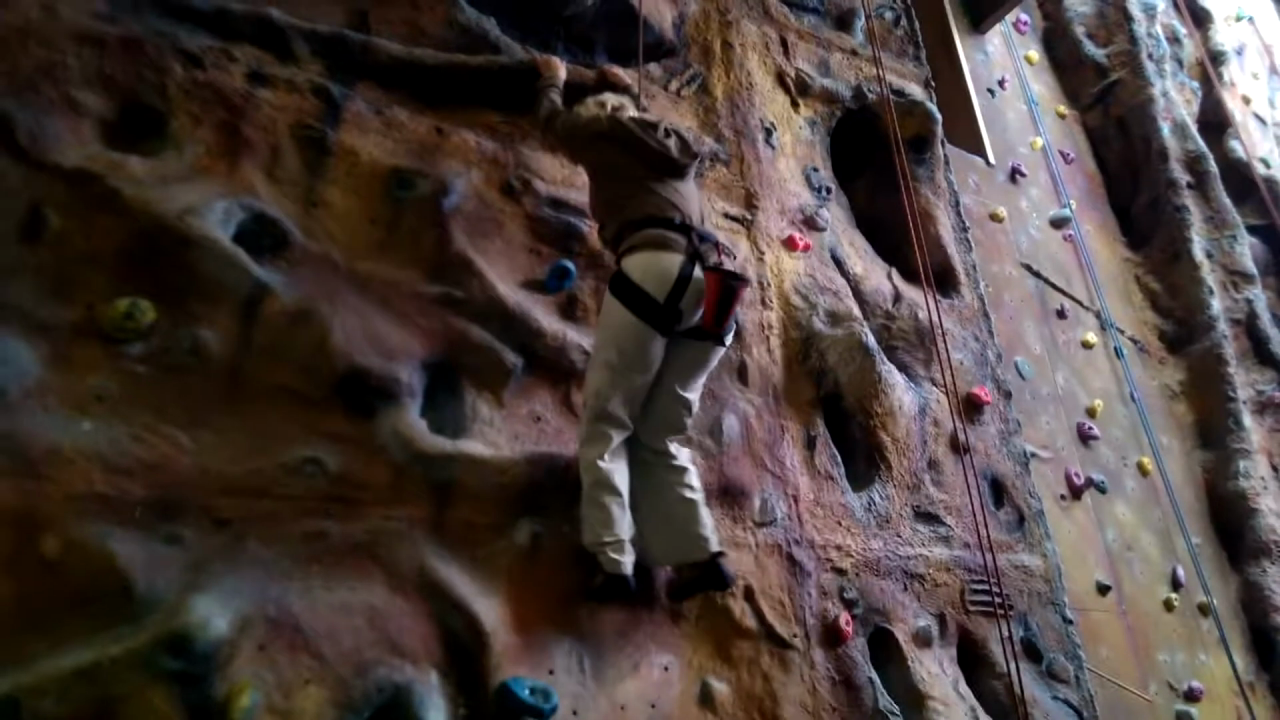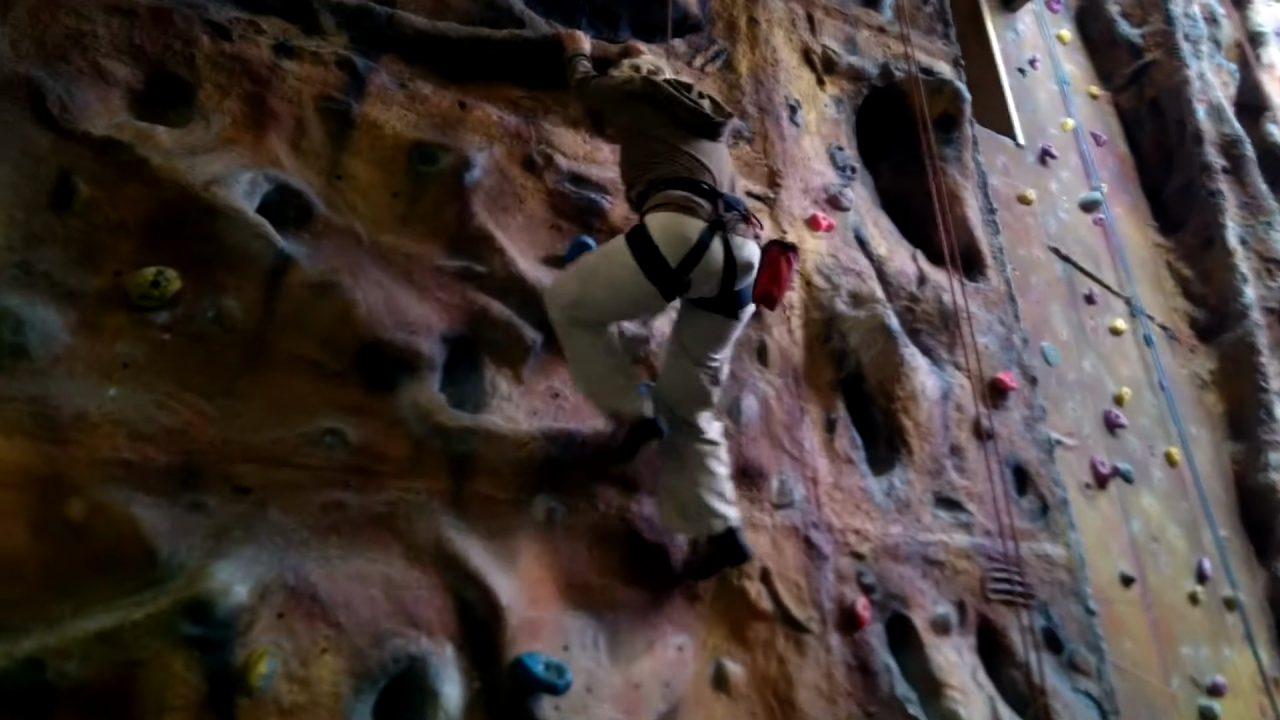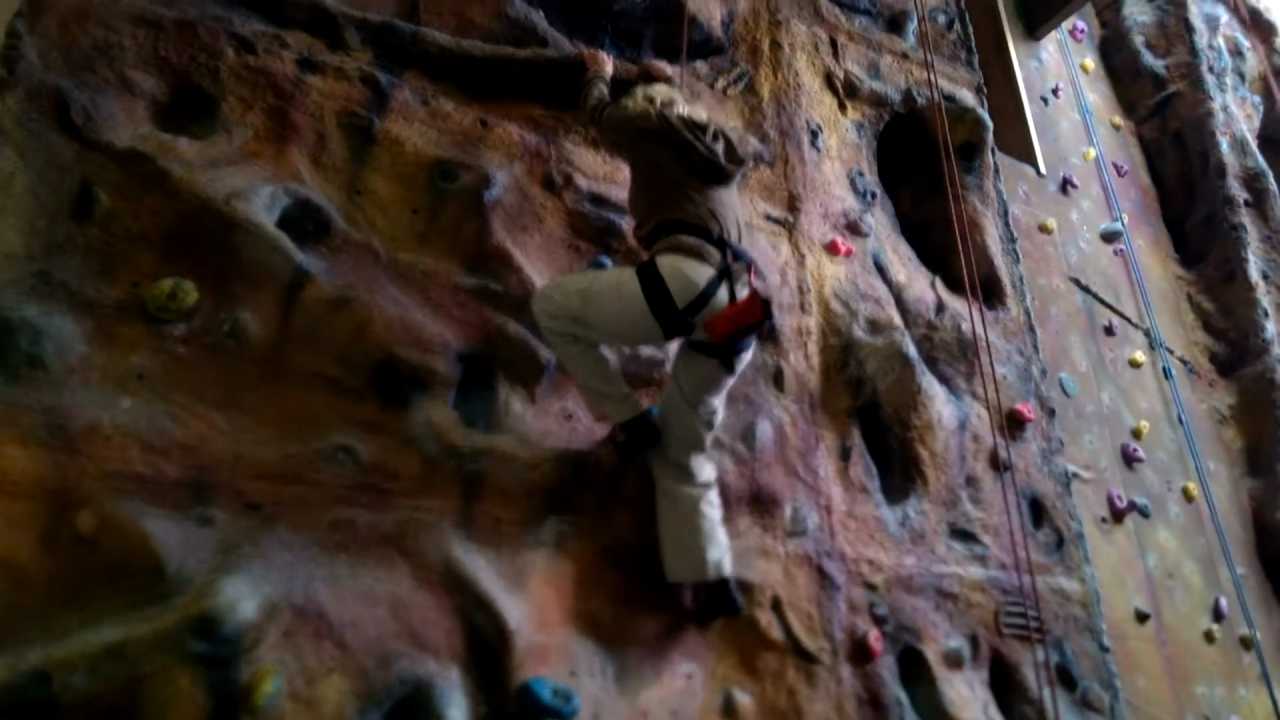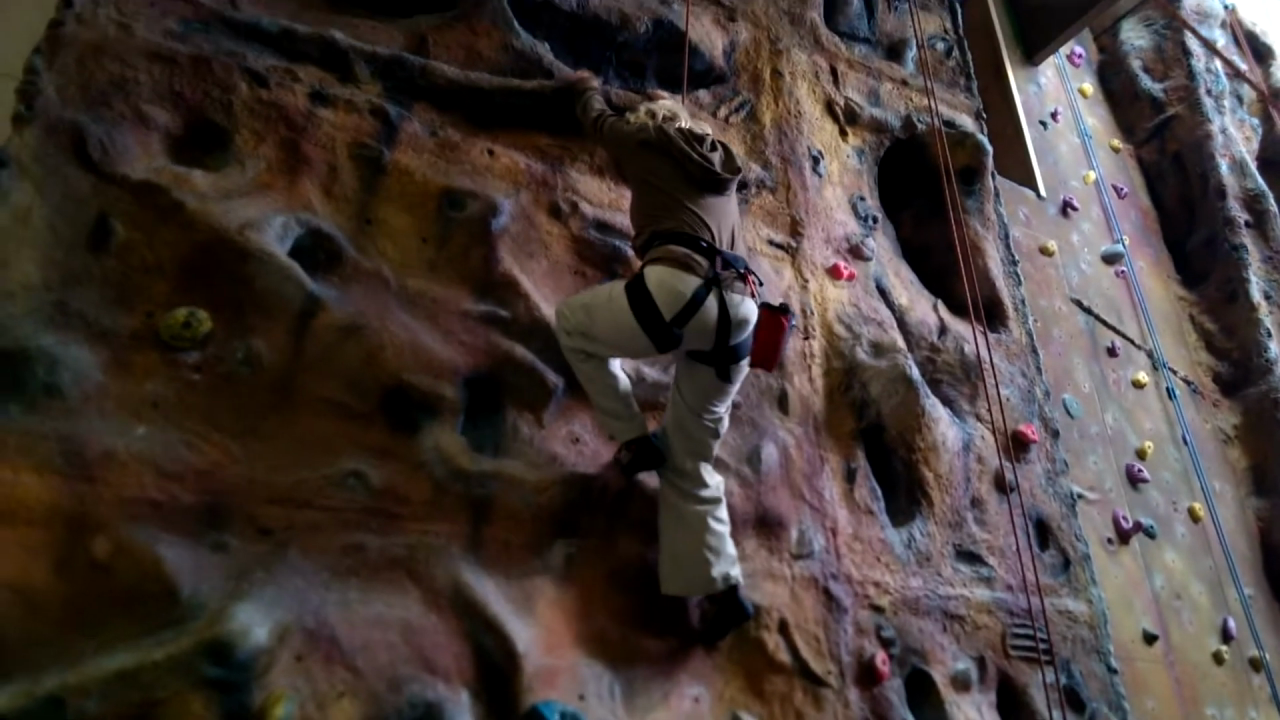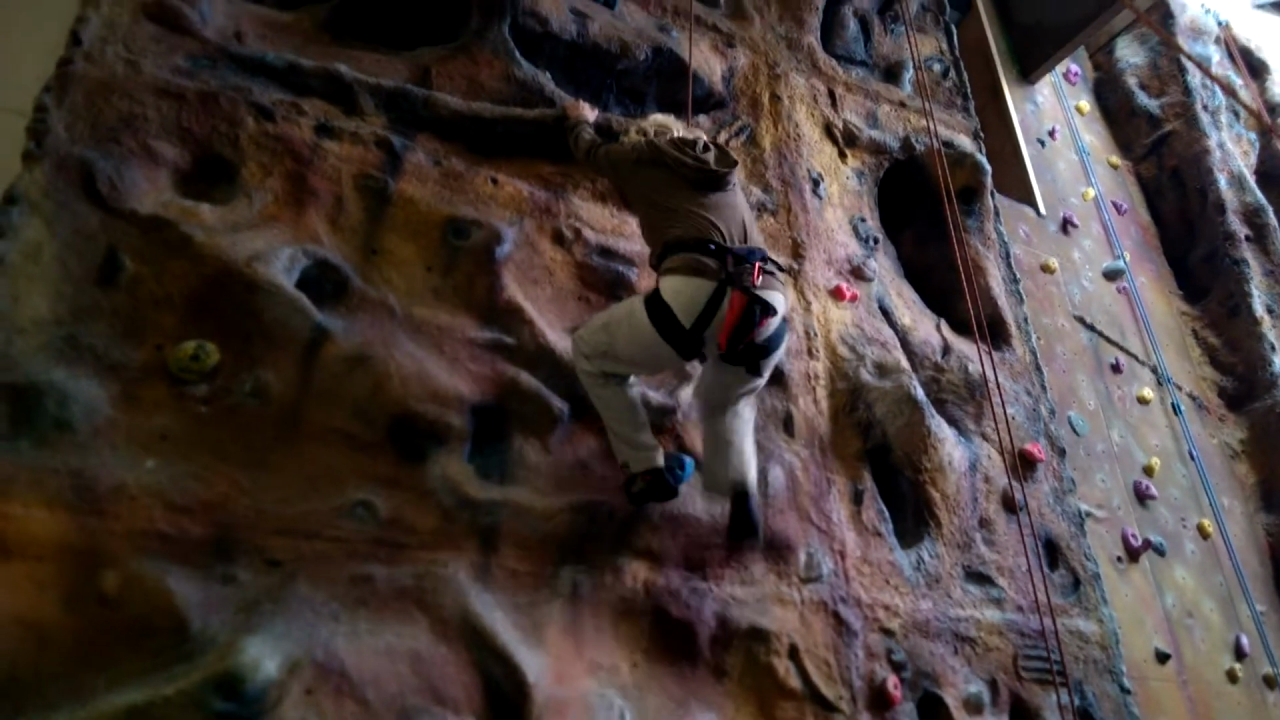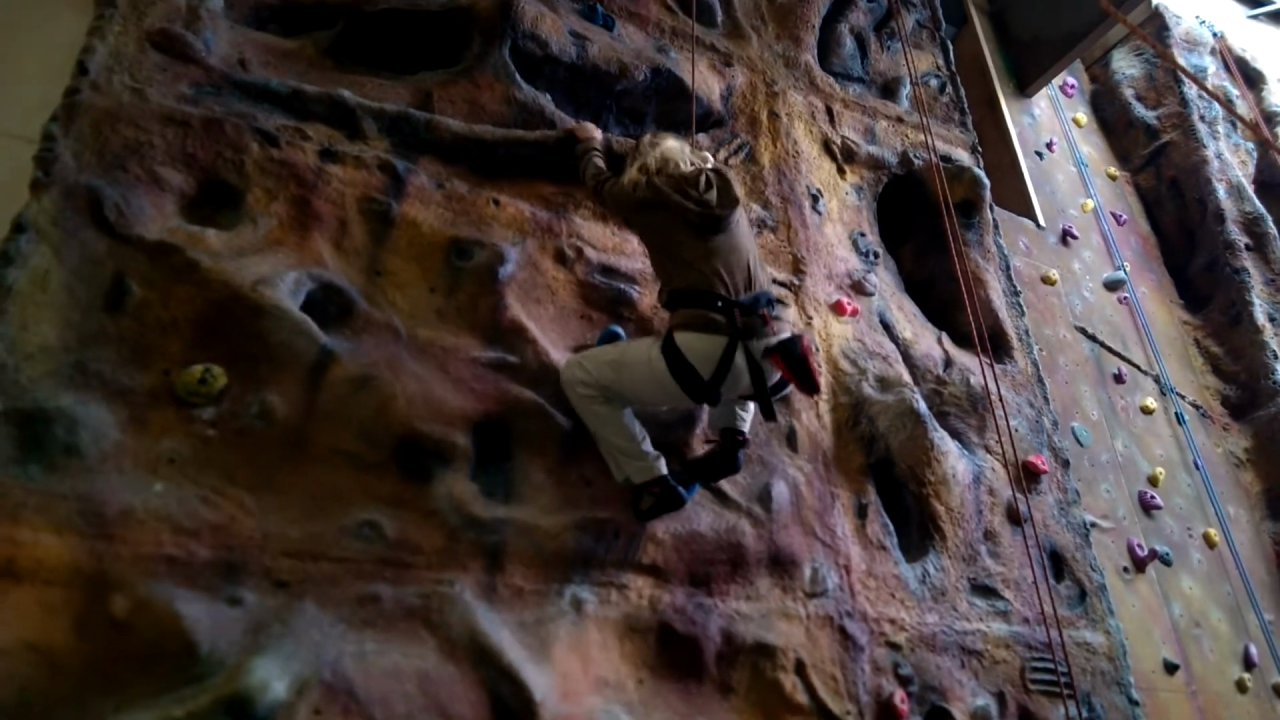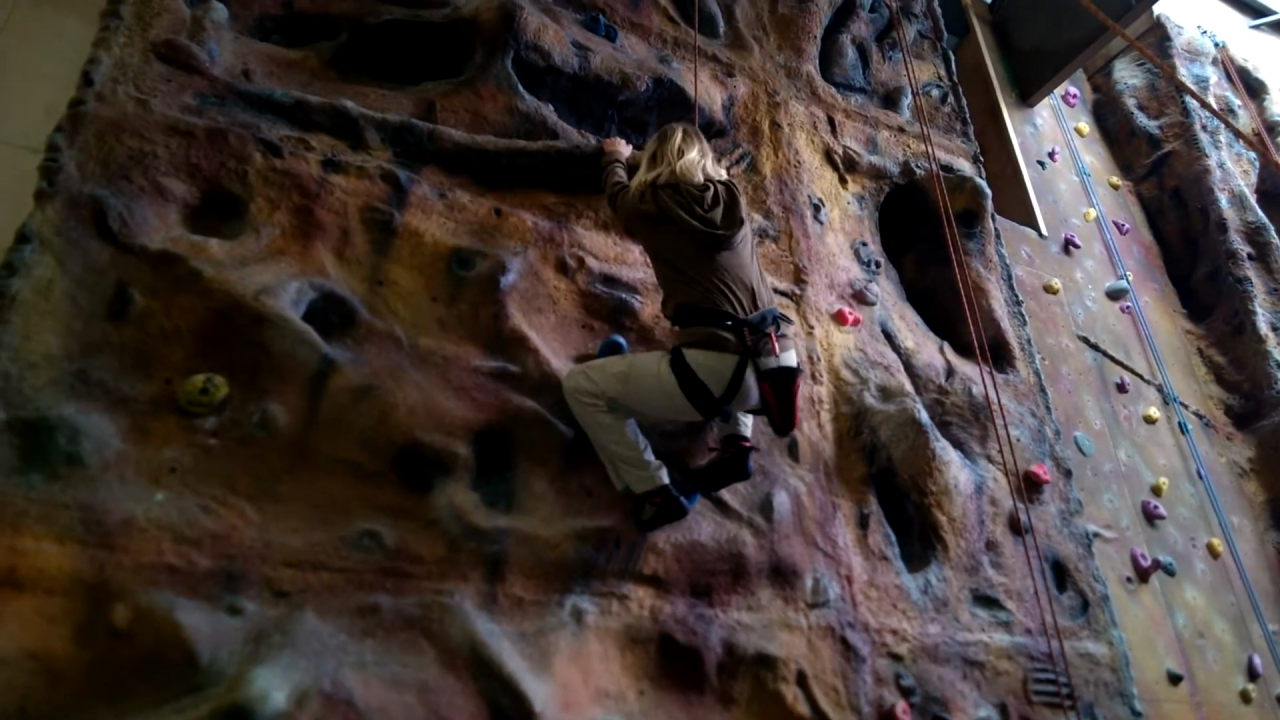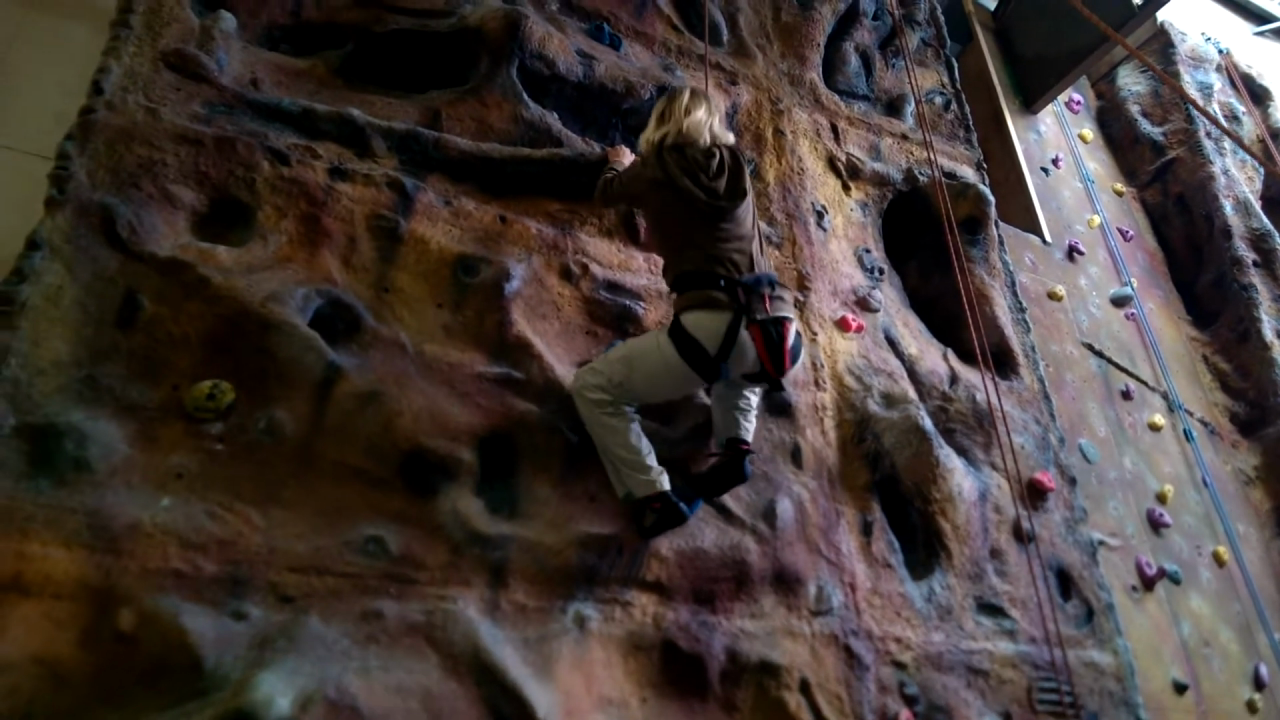
dt=0.4s
person 1, frame 1
left shoulder: (603, 133)
right shoulder: (674, 145)
left elbow: (552, 119)
left wrist: (552, 79)
right wrist: (627, 90)
left hip: (656, 271)
right hip: (713, 281)
left knee: (605, 425)
right knee: (661, 436)
left ankle: (613, 565)
right ankle: (702, 557)
person 1, frame 2
left shoulder: (636, 95)
right shoulder: (707, 115)
left elbow: (585, 85)
left wrist: (578, 51)
right wrist: (651, 63)
left hip: (678, 231)
right hip: (739, 251)
left knee: (566, 301)
right knee: (689, 404)
left ankle: (633, 411)
right ankle: (720, 531)
person 1, frame 3
left shoulder: (649, 126)
right shoulder: (721, 148)
left elbow: (598, 109)
left wrist: (599, 71)
right wrist: (673, 84)
left hip: (683, 278)
right hip: (735, 306)
left knee: (552, 304)
right knee: (684, 450)
left ankle: (628, 418)
right ankle: (713, 579)
person 1, frame 4
left shoulder: (649, 141)
right shoulder: (719, 164)
left elbow: (598, 122)
left wrist: (588, 88)
right wrist: (672, 110)
left hip: (677, 289)
right hip: (736, 313)
left knee: (572, 322)
right knee: (689, 463)
left ankle: (635, 439)
right ankle: (720, 589)
person 1, frame 5
left shoulder: (641, 156)
right shoulder: (723, 166)
left elbow: (588, 150)
left wrist: (580, 120)
left hip: (694, 297)
right hip: (766, 306)
left knee: (588, 348)
right knee: (726, 399)
left ankle: (649, 469)
right ankle: (738, 488)
person 1, frame 6
left shoulder: (643, 195)
right shoulder: (723, 189)
left elbow: (598, 181)
left wrist: (590, 143)
left hip: (705, 353)
right hip: (771, 357)
left knee: (580, 375)
left ankle: (654, 481)
right ankle: (731, 438)
person 1, frame 7
left shoulder: (648, 207)
right shoulder: (732, 199)
left elbow: (617, 192)
left wrist: (615, 156)
left hip: (716, 370)
right hip: (777, 366)
left knee: (583, 386)
left ankle: (656, 491)
right ankle: (736, 444)
person 1, frame 8
left shoulder: (652, 170)
right shoulder: (735, 167)
left elbow: (606, 192)
left wrist: (620, 163)
left hip: (712, 328)
left knee: (592, 387)
right knee: (736, 368)
left ankle: (656, 496)
right ankle: (736, 449)
